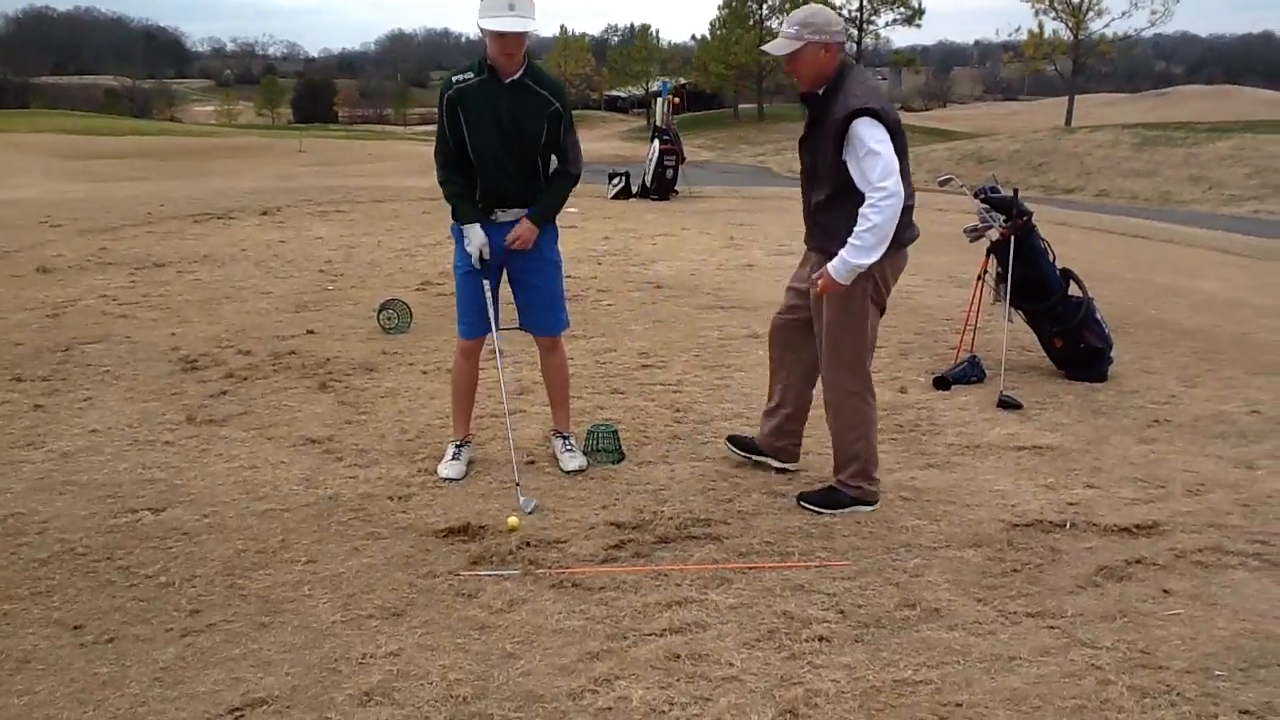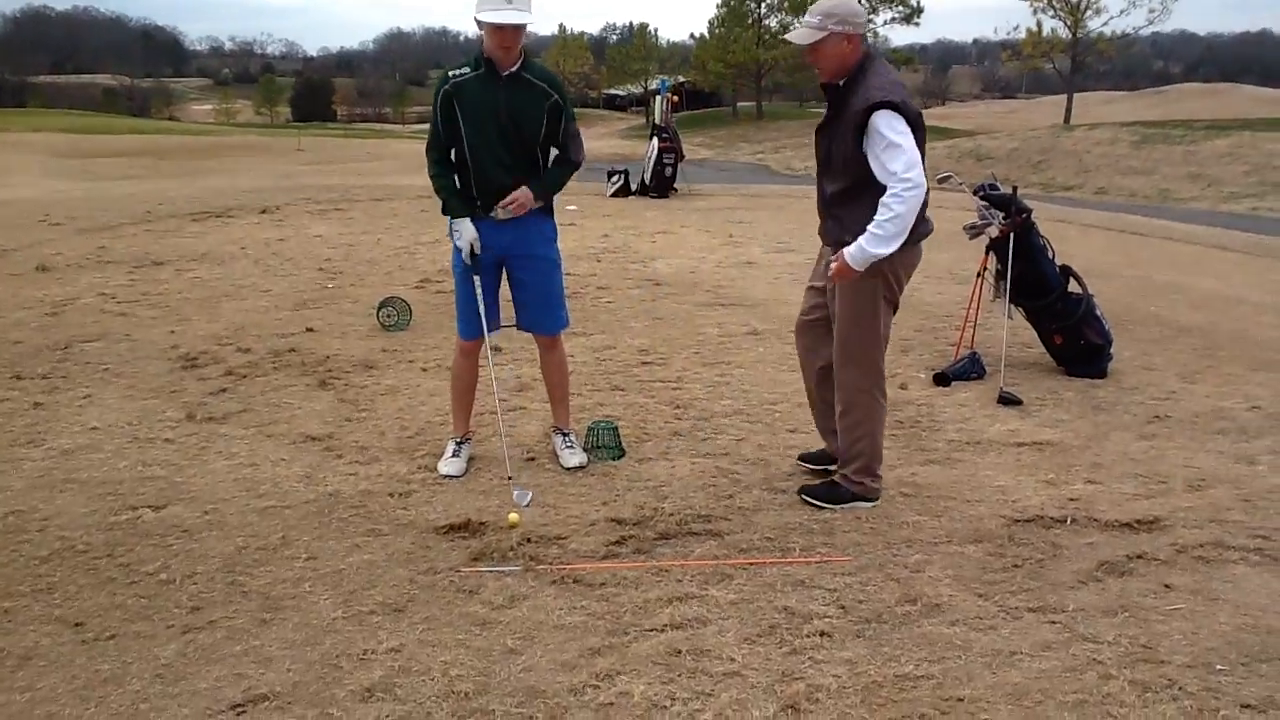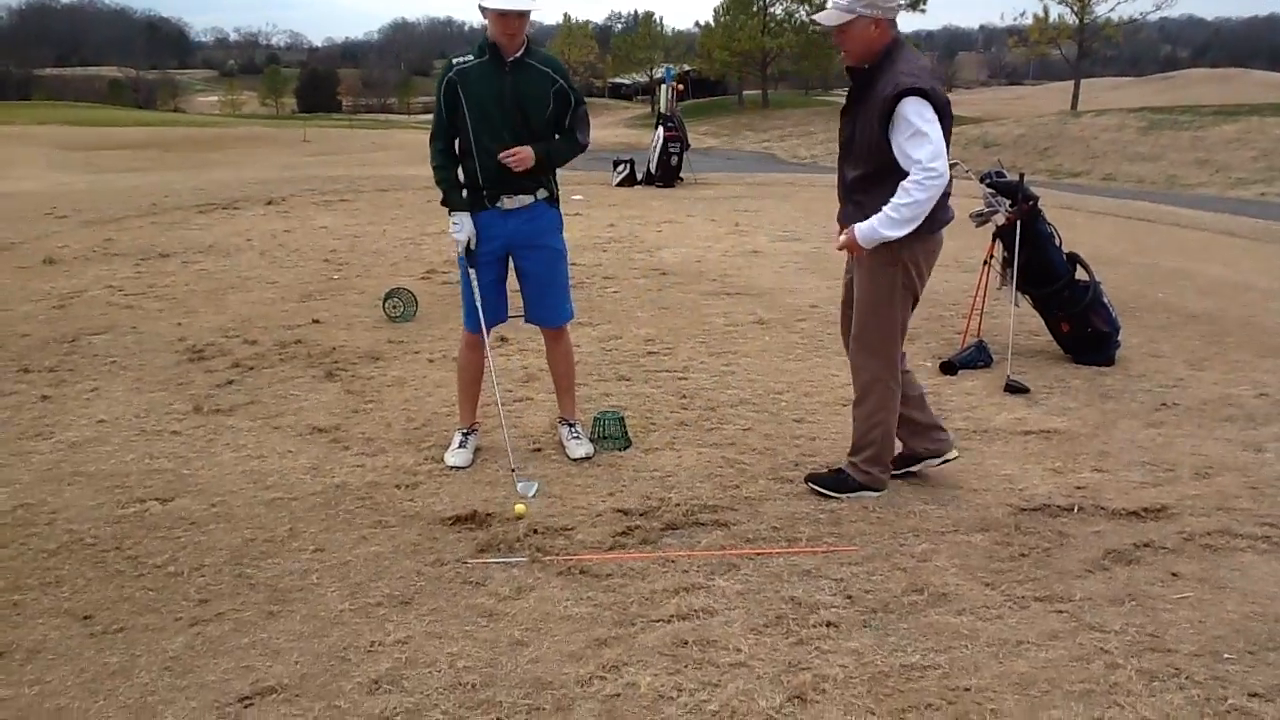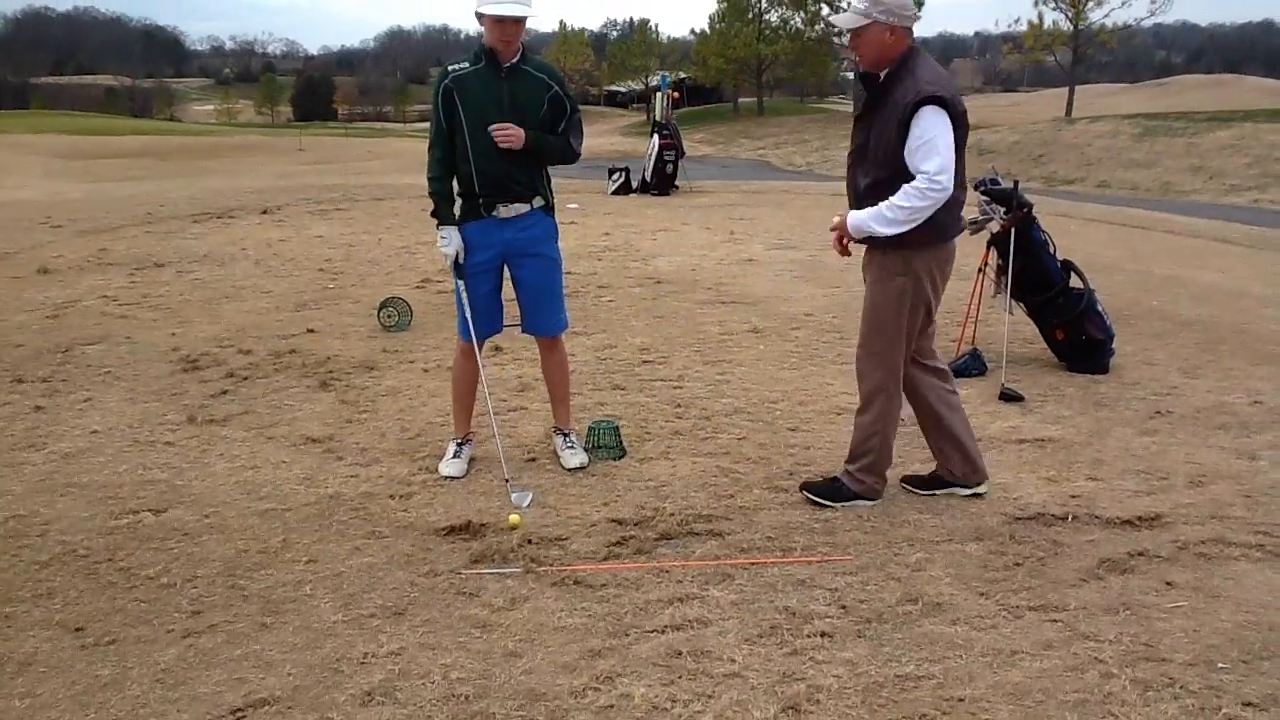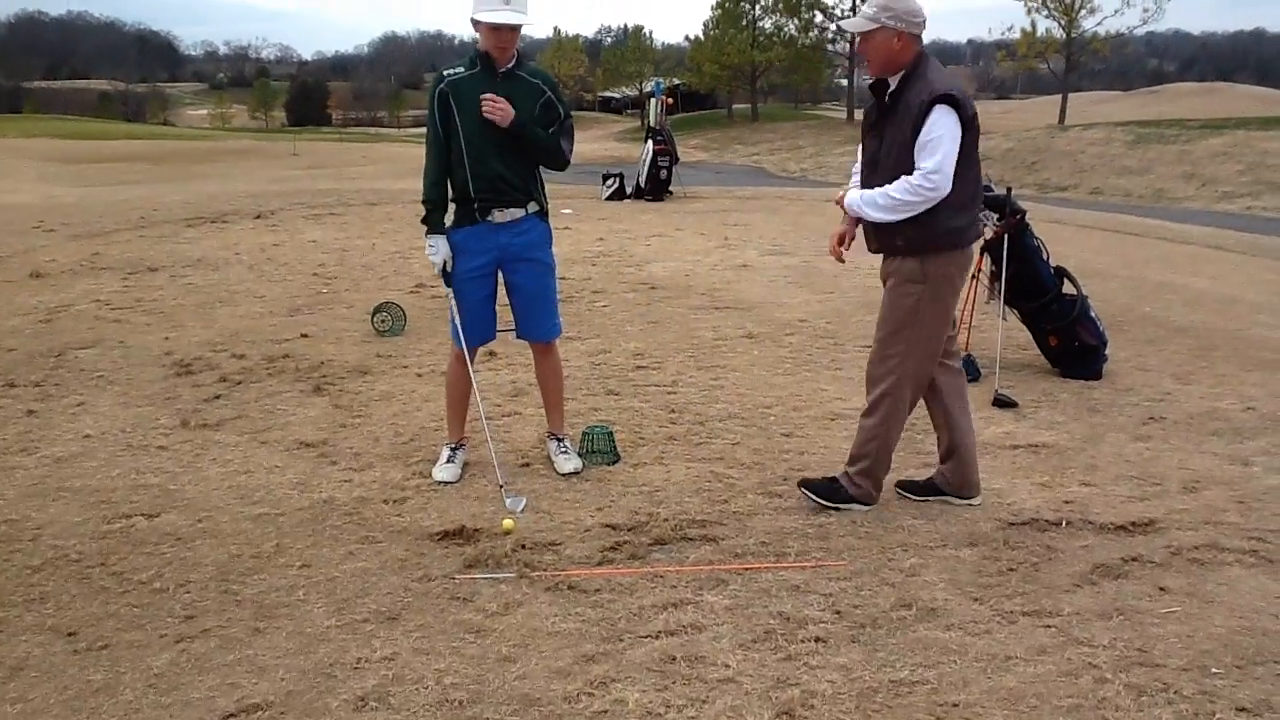
dt=0.1s
person 1, frame 1
left shoulder: (858, 112)
right shoulder: (826, 96)
left elbow: (888, 196)
left wrist: (844, 267)
left hip: (860, 257)
right hip: (829, 247)
left knee: (843, 370)
right knee: (788, 331)
left ankle: (856, 486)
right ankle: (777, 441)
person 1, frame 2
left shoulder: (878, 104)
right shoulder: (848, 88)
left elbow: (908, 187)
left wrist: (859, 253)
left hip: (875, 252)
right hip: (844, 242)
left knee: (857, 365)
right knee: (814, 332)
left ankle: (859, 480)
right ankle: (841, 446)
person 1, frame 3
left shoulder: (907, 88)
right shoulder: (872, 74)
left elbow: (931, 173)
left wrist: (871, 232)
left hip: (898, 241)
right hip: (874, 235)
left knee: (874, 353)
right knee: (866, 342)
left ankle: (867, 470)
right ankle: (925, 439)
person 1, frame 4
left shoulder: (923, 97)
right shoulder: (884, 82)
left elbow: (935, 185)
left wrist: (860, 222)
right wrist: (856, 222)
left hip: (911, 249)
right hip: (887, 243)
left knee: (879, 364)
right knee: (914, 357)
left ankle: (862, 480)
right ankle: (961, 467)
person 1, frame 5
left shoulder: (937, 100)
right shoulder: (888, 93)
left elbow: (930, 184)
right elbow: (874, 166)
left wrist: (857, 203)
right wrist: (848, 219)
left hip: (930, 257)
right hip: (909, 253)
left knee: (892, 371)
right knee: (934, 364)
left ankle: (858, 484)
right ankle: (958, 478)
person 2, frame 1
left shoulder: (548, 91)
right shoulder: (458, 89)
left elbow: (569, 165)
right elbow: (447, 164)
left wrist: (537, 221)
right wrist: (469, 223)
left hip: (533, 228)
right hip: (478, 229)
left knee: (549, 336)
right knee: (470, 340)
left ankle: (562, 434)
right ankle: (460, 441)
person 2, frame 2
left shoulder: (545, 85)
right shoulder: (455, 85)
left elbow: (571, 154)
right elbow: (438, 158)
left wrist: (537, 192)
right wrist: (459, 216)
left hip: (532, 225)
right hip: (475, 225)
left knee: (549, 334)
right knee: (469, 339)
left ankle: (562, 430)
right ankle: (460, 437)
person 2, frame 3
left shoulder: (550, 72)
right shoulder: (458, 73)
left elbow: (579, 137)
right elbow: (441, 146)
left wrist: (539, 153)
right wrist: (455, 207)
left hip: (538, 214)
right hip: (481, 216)
left knee: (554, 325)
right knee: (475, 330)
left ankle: (569, 421)
right ankle: (466, 428)
person 2, frame 4
left shoulder: (546, 79)
right shoulder: (454, 80)
left elbow: (571, 147)
right elbow: (440, 156)
left wrist: (530, 141)
right wrist: (445, 221)
left hip: (533, 222)
right hip: (475, 225)
left knee: (549, 334)
right knee: (470, 340)
left ankle: (563, 430)
right ankle: (461, 438)
person 2, frame 5
left shoulder: (539, 84)
right shoulder: (450, 84)
left elbow: (560, 156)
right elbow: (437, 161)
left wrist: (516, 123)
right wrist: (434, 229)
left hip: (528, 228)
right hip: (470, 230)
left knee: (544, 340)
right knee: (464, 345)
left ankle: (557, 436)
right ankle: (454, 444)
